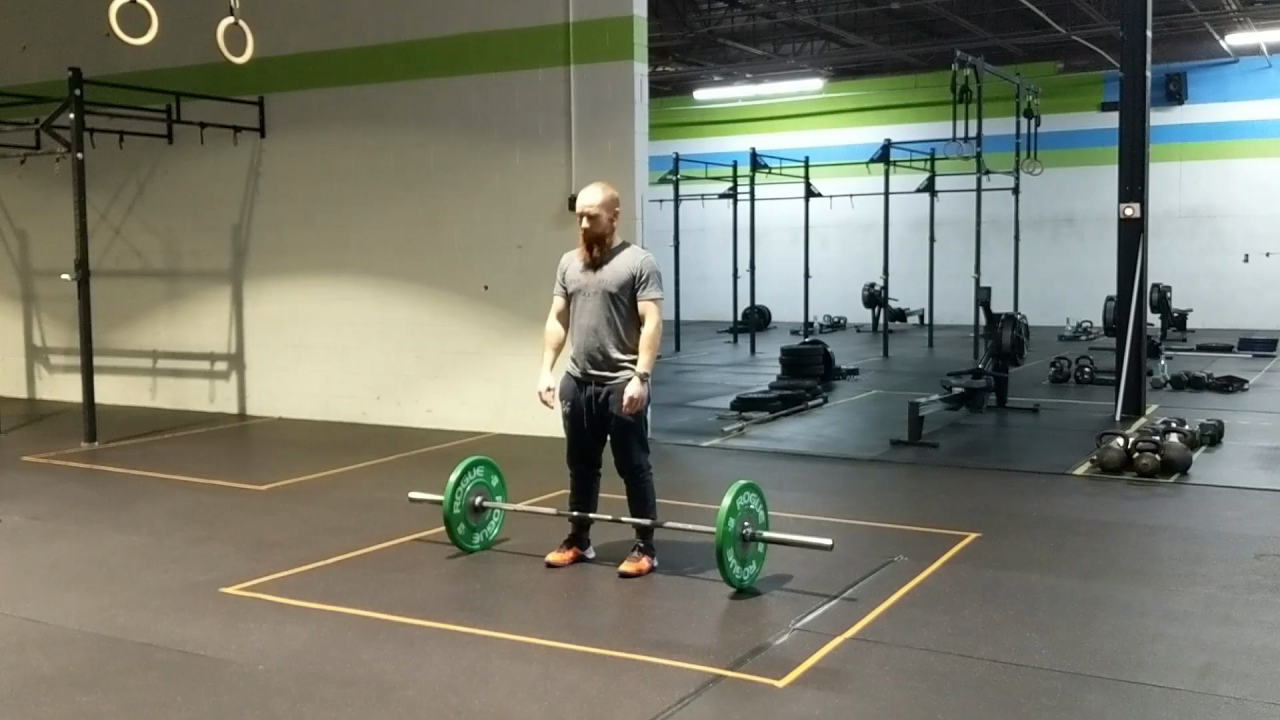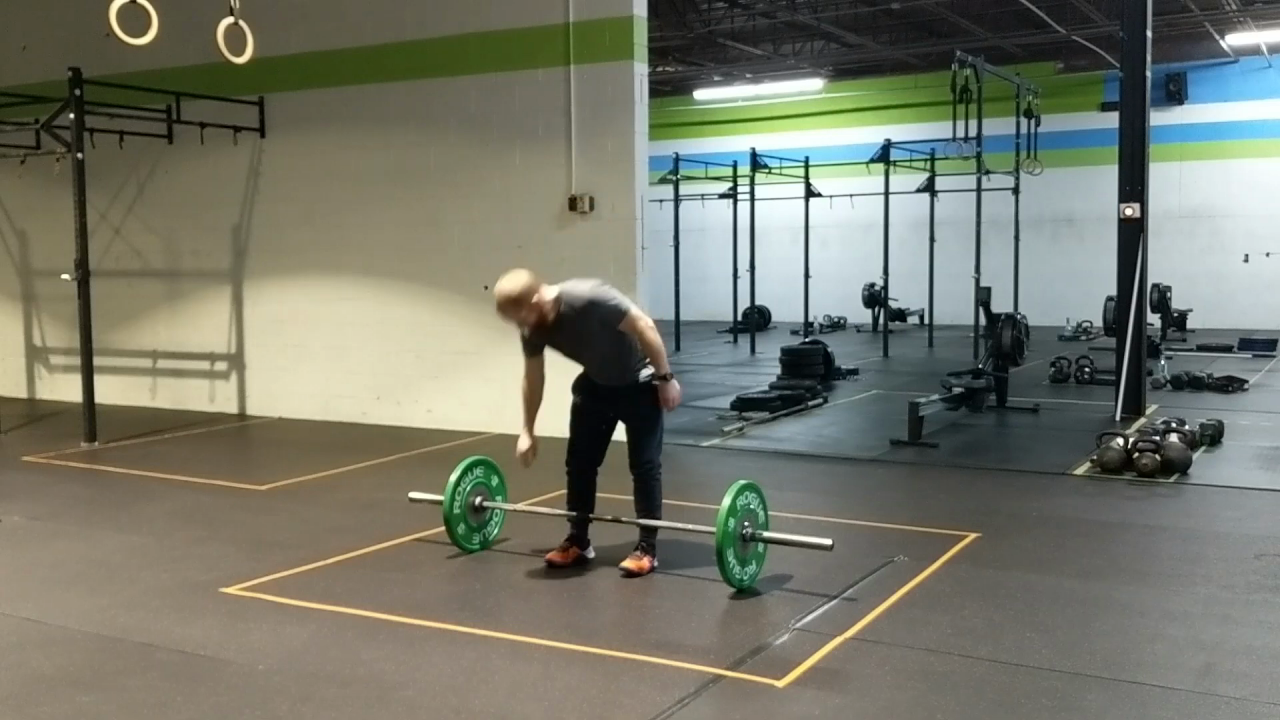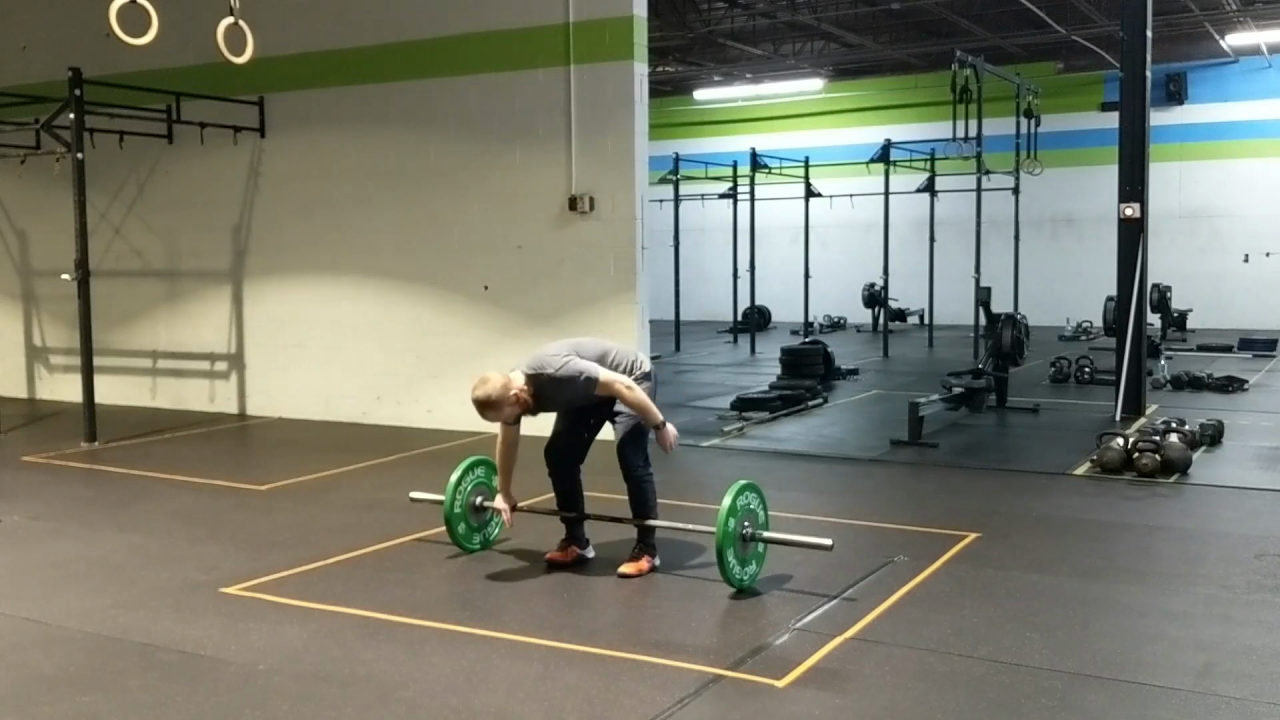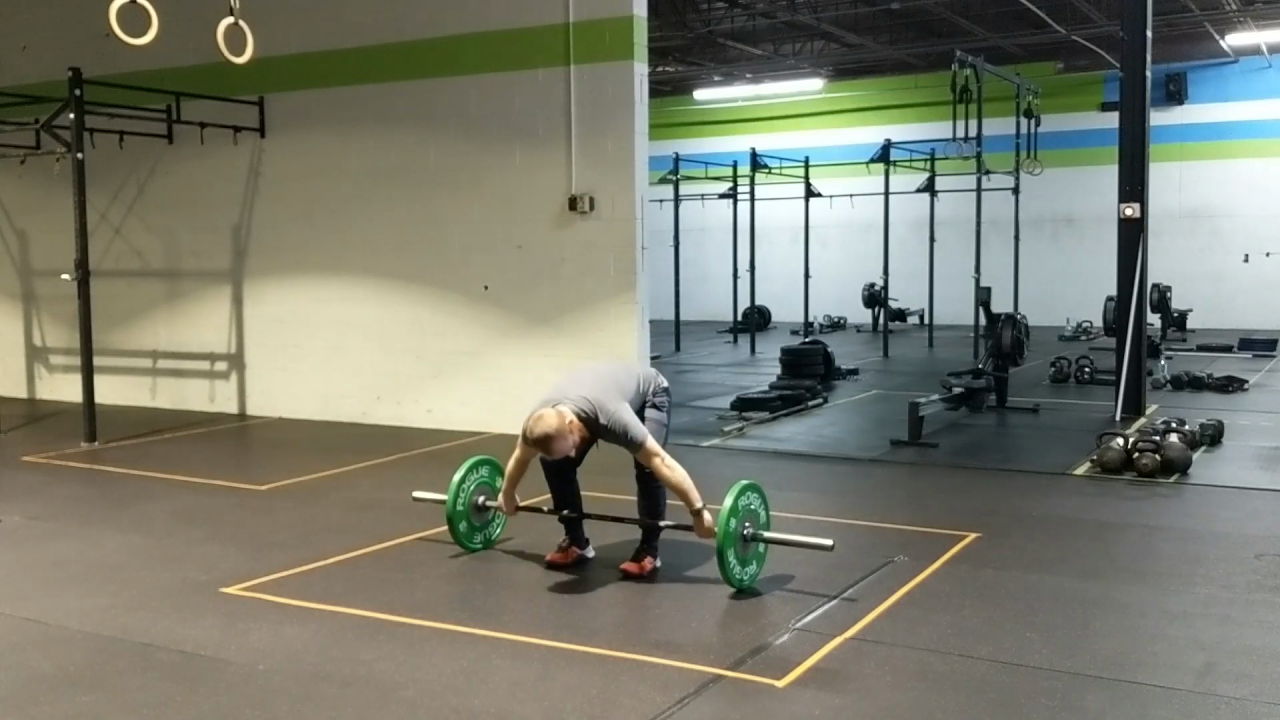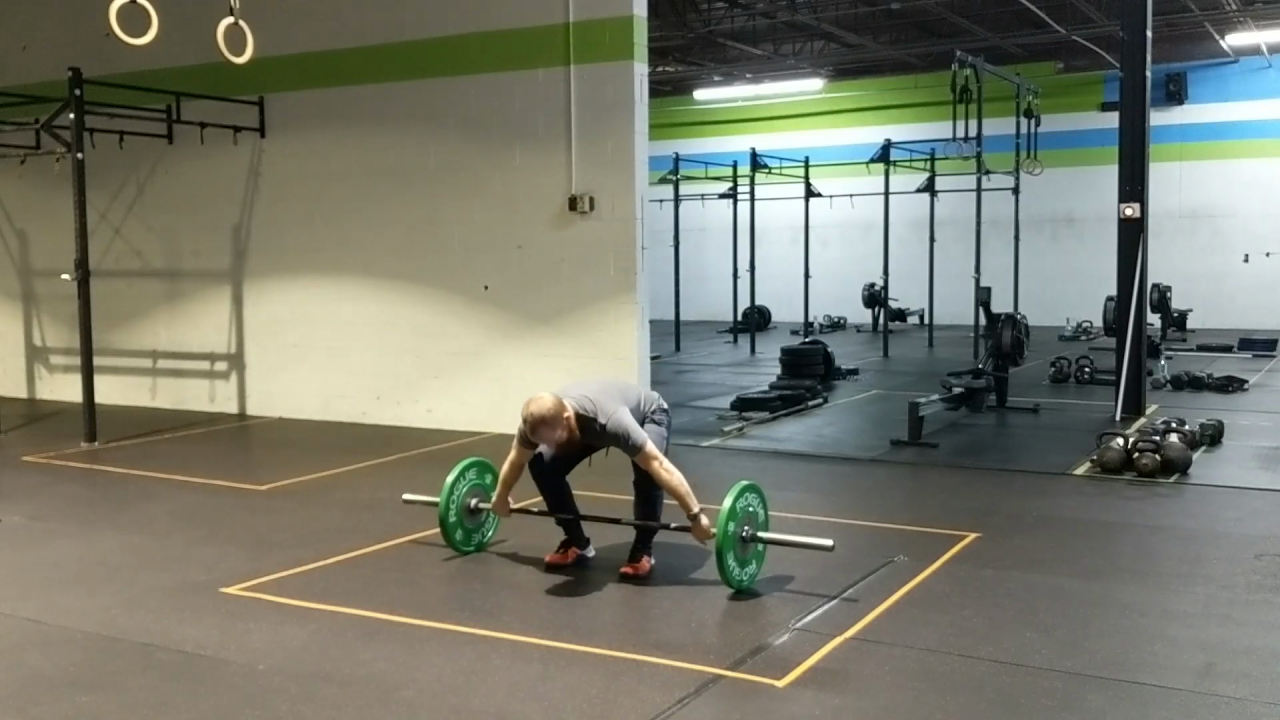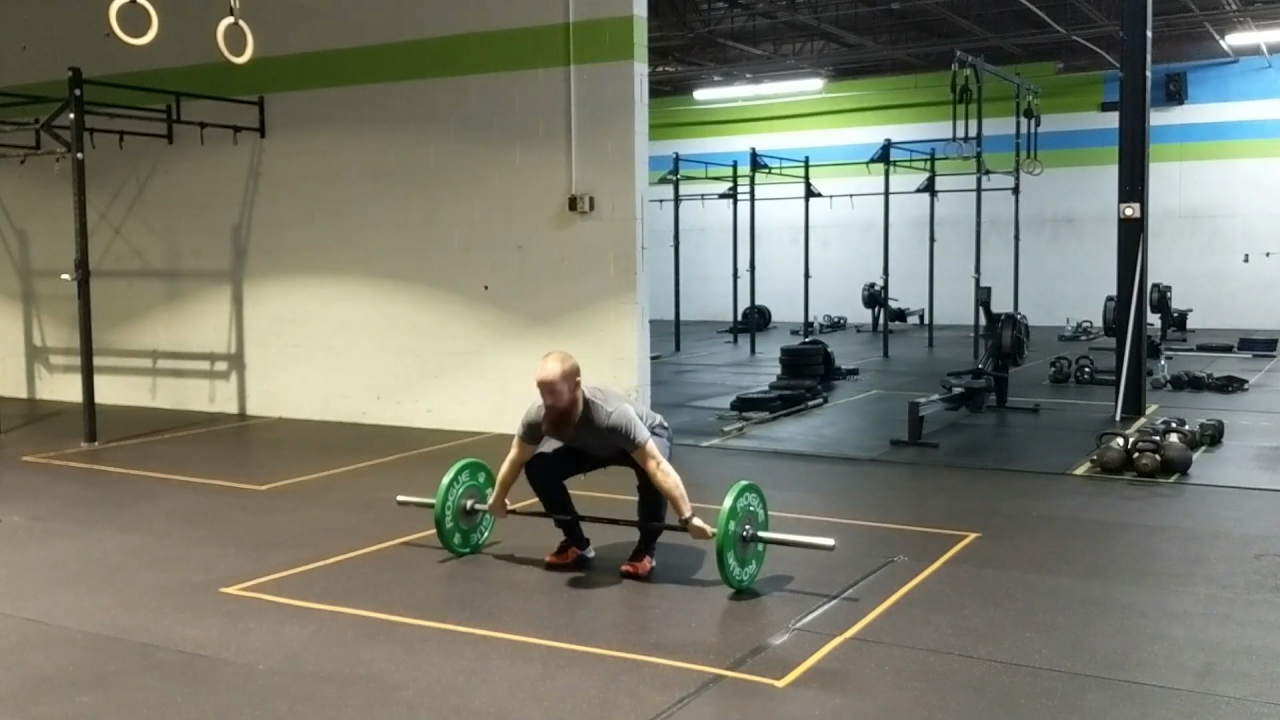
dt=0.7s
person 1, frame 1
left shoulder: (638, 262)
right shoulder: (568, 263)
left elbow: (652, 323)
right elbow: (558, 319)
left wrist: (641, 377)
right wrist: (546, 370)
left hip: (622, 385)
right hip: (577, 382)
left knee: (633, 467)
right knee: (581, 466)
left ankle: (645, 548)
right ankle: (579, 540)
person 1, frame 2
left shoulder: (588, 297)
right shoulder: (533, 328)
left elbow: (643, 327)
right elbow: (533, 378)
left wrist: (665, 379)
right wrist: (527, 431)
left hip: (640, 383)
right hip: (595, 387)
left knee: (644, 462)
right knee: (579, 460)
left ankle: (647, 548)
right ankle: (578, 541)
person 1, frame 3
left shoulder: (556, 372)
right shoulder: (511, 392)
left elbow: (622, 386)
right elbow: (507, 442)
left wrist: (660, 426)
right wrist: (503, 492)
left hip: (632, 377)
right hip: (586, 393)
left knee: (632, 460)
right knee: (557, 455)
left ankle: (646, 549)
right ankle: (576, 542)
person 1, frame 4
left shoulder: (611, 417)
right shoulder: (542, 421)
left elbow: (662, 463)
right elbow: (520, 458)
left wrist: (699, 512)
right wrist: (507, 495)
left hip: (649, 392)
right hip: (599, 393)
left knee: (648, 466)
right knee: (552, 461)
left ankle: (649, 551)
right ankle: (576, 542)
person 1, frame 5
left shoulder: (611, 420)
right shoulder: (537, 421)
left elbow: (660, 467)
right elbow: (516, 461)
left wrist: (696, 515)
right wrist: (500, 498)
left hip: (648, 412)
left knee: (647, 472)
right knee: (541, 464)
left ankle: (643, 550)
right ankle: (576, 543)
person 1, frame 6
left shoulder: (613, 415)
right shoulder: (537, 415)
left elbow: (658, 467)
right elbow: (515, 459)
left wrist: (689, 518)
right wrist: (498, 498)
left hip: (649, 435)
left knee: (651, 475)
right knee: (538, 468)
left ankle: (646, 551)
right ankle: (577, 544)
